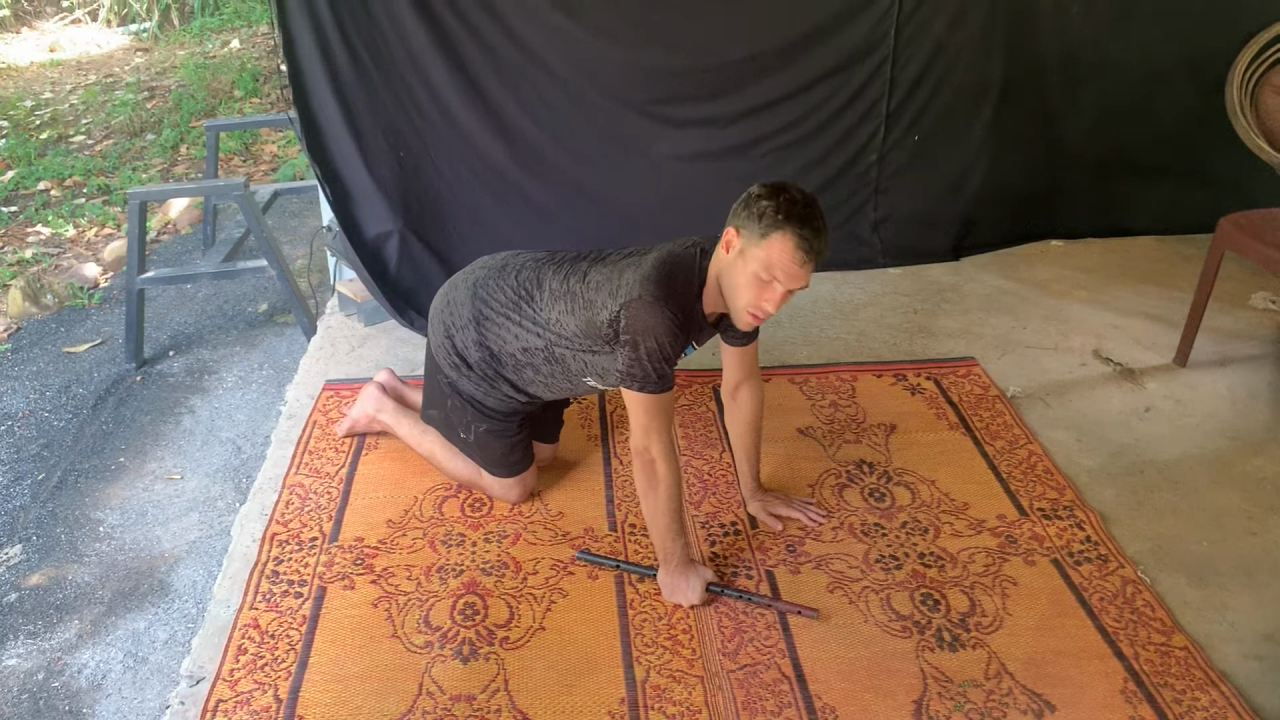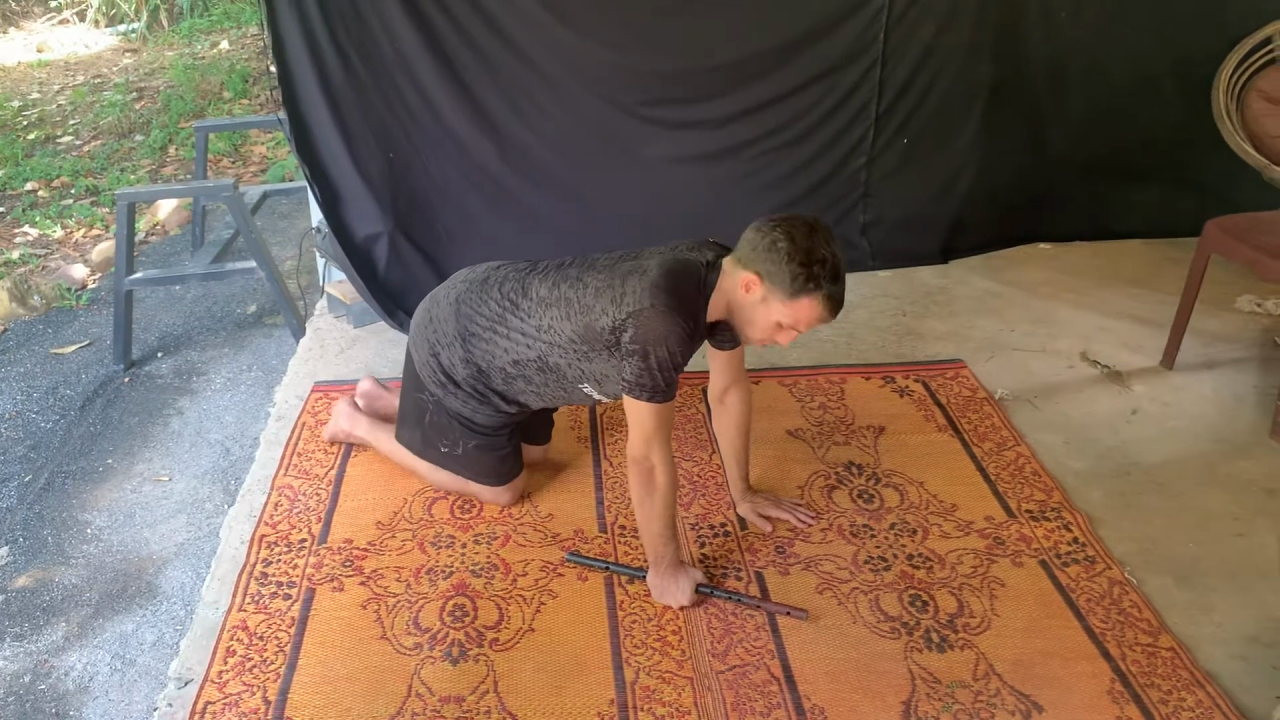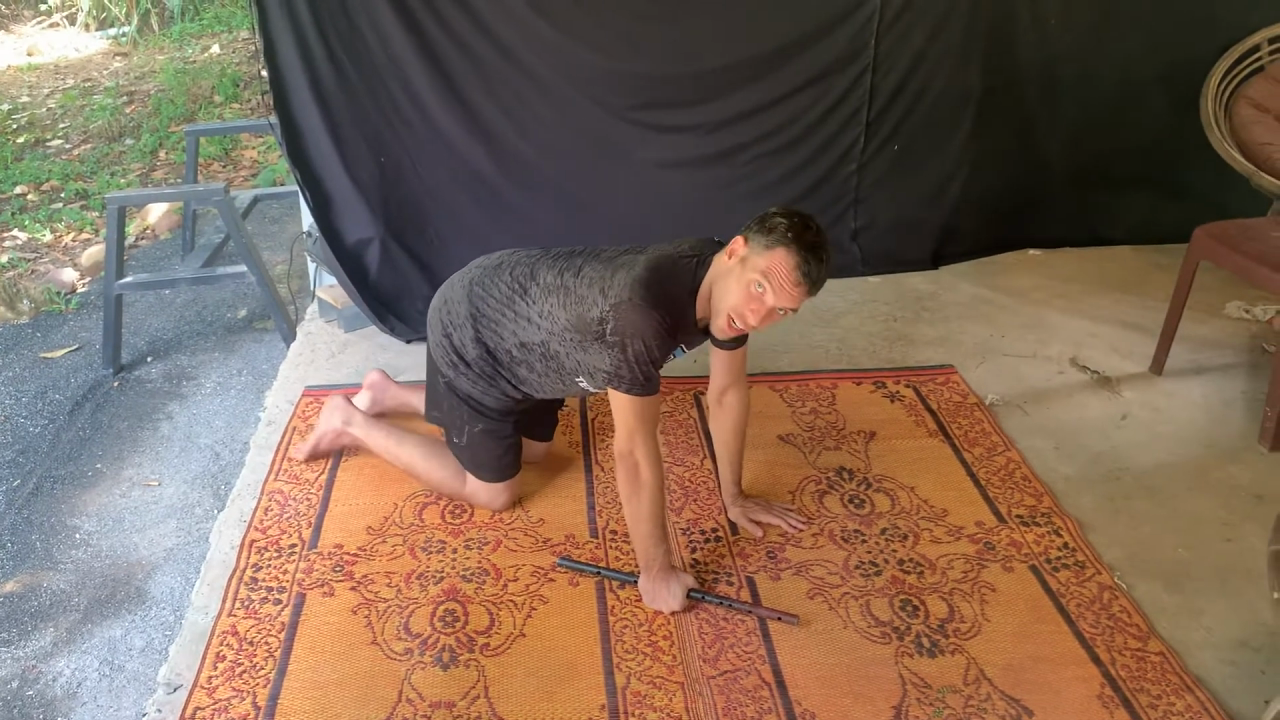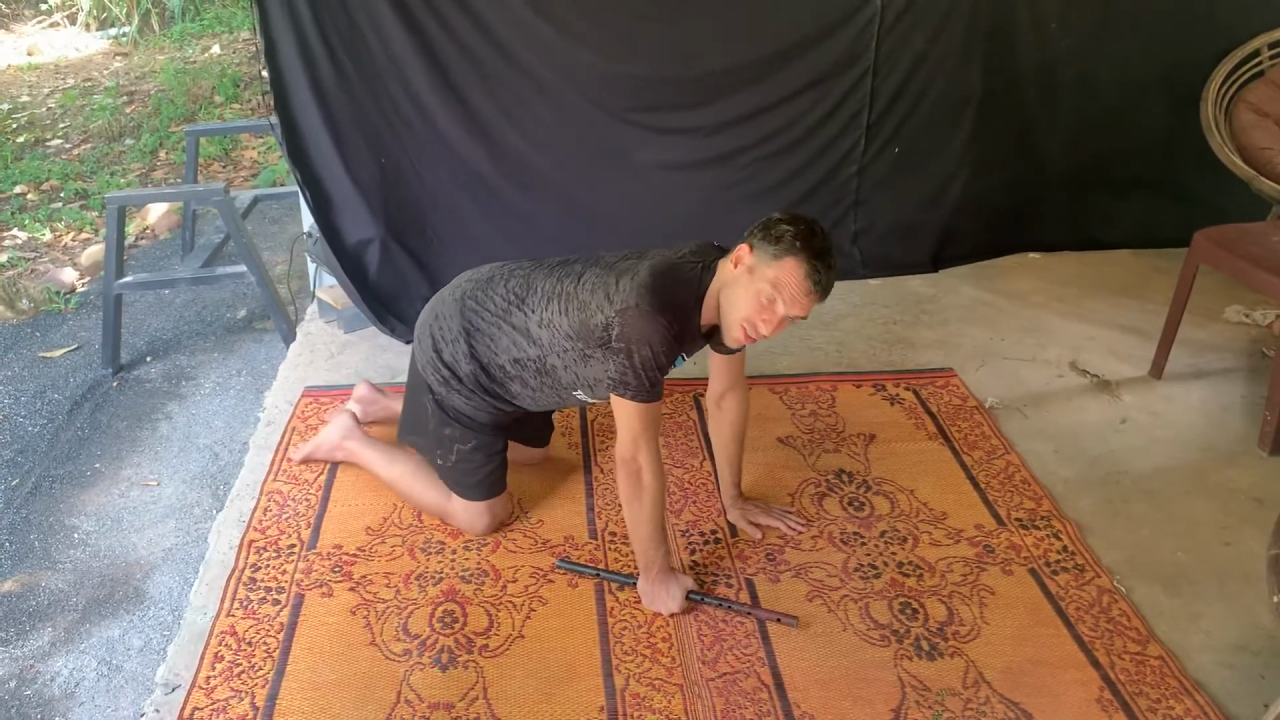
dt=1s
person 1, frame 1
left shoulder: (737, 280)
right shoulder: (653, 308)
left elbow: (741, 386)
right elbow: (651, 450)
left wrist: (753, 490)
right wrist: (675, 565)
left hip: (519, 319)
right hip: (473, 331)
left knee: (539, 453)
right knee: (512, 484)
left ankle: (399, 390)
right ankle: (382, 409)
person 1, frame 2
left shoulder: (725, 274)
right shoulder: (659, 320)
left elbow: (728, 389)
right elbow: (648, 457)
left wrist: (742, 493)
right wrist: (665, 567)
left hip: (496, 315)
right hip: (454, 347)
left knee: (529, 451)
right knee: (502, 488)
left ankle: (383, 399)
right ankle: (357, 424)
person 1, frame 3
left shoulder: (726, 285)
right shoulder: (642, 311)
left elbow: (727, 391)
right elbow: (635, 454)
left wrist: (734, 497)
right wrist: (656, 571)
left hip: (516, 313)
right hip: (470, 328)
left knee: (532, 448)
right knee: (494, 491)
left ankle: (386, 393)
right ankle: (351, 423)
person 1, frame 4
left shoulder: (727, 288)
right shoulder: (646, 317)
left elbow: (726, 395)
right elbow: (636, 458)
left wrist: (732, 499)
right wrist: (655, 573)
left hip: (506, 325)
right hip: (460, 344)
left knee: (529, 450)
right knee: (482, 515)
left ankle: (380, 403)
right ankle: (351, 441)
